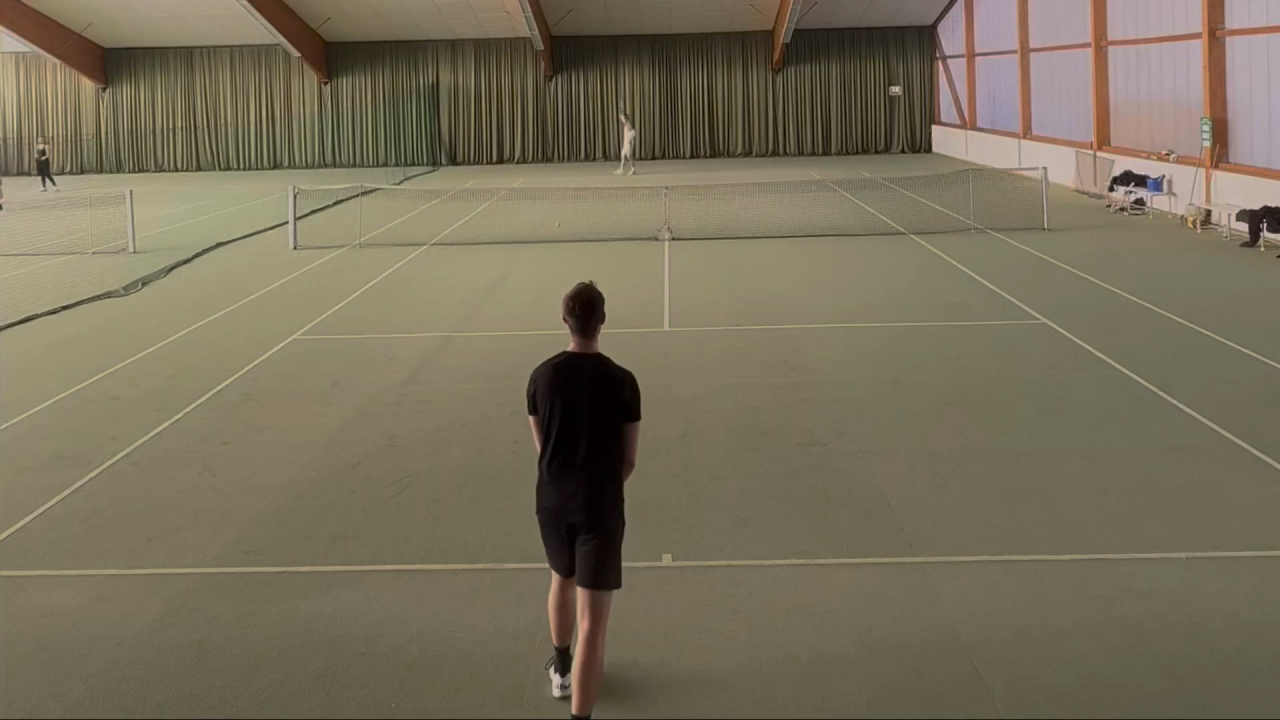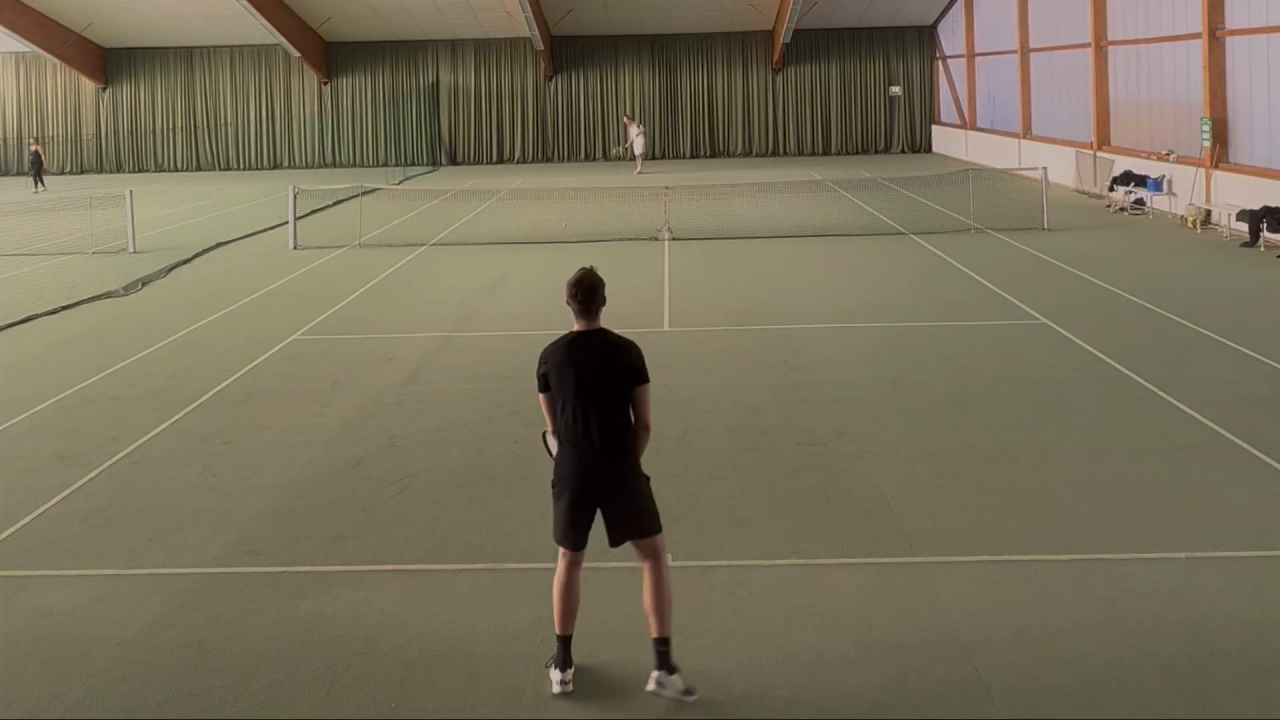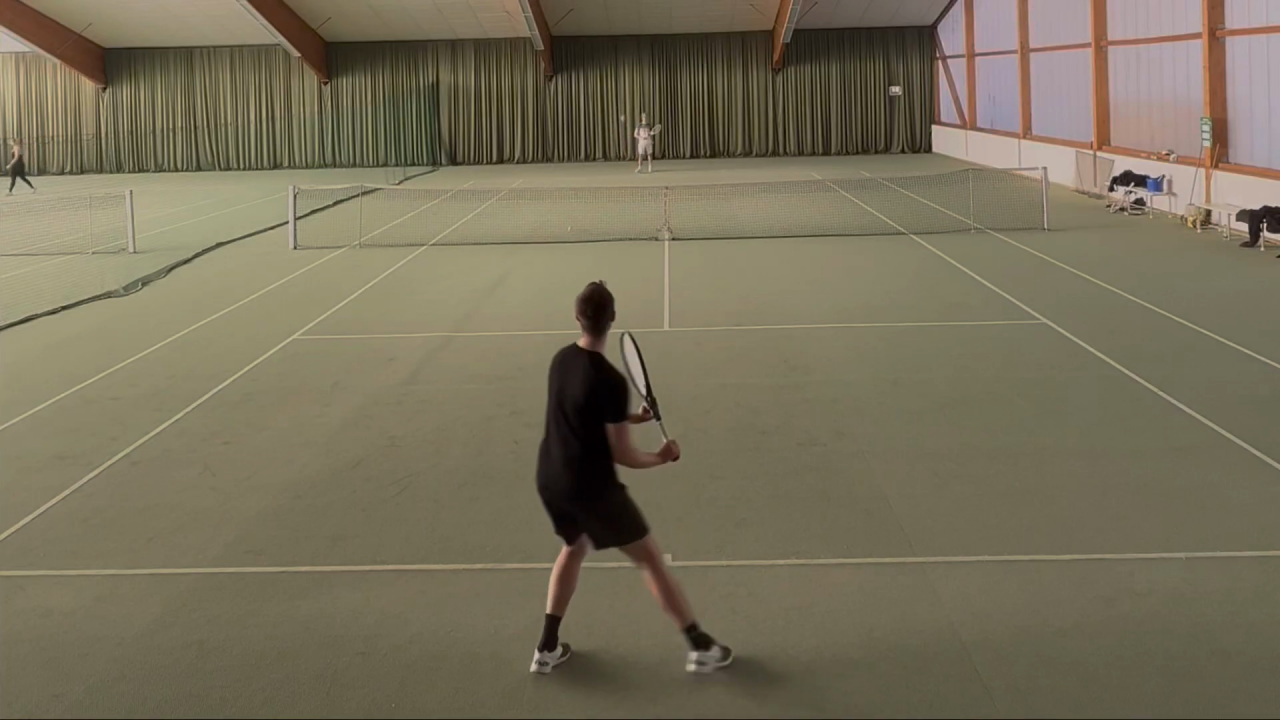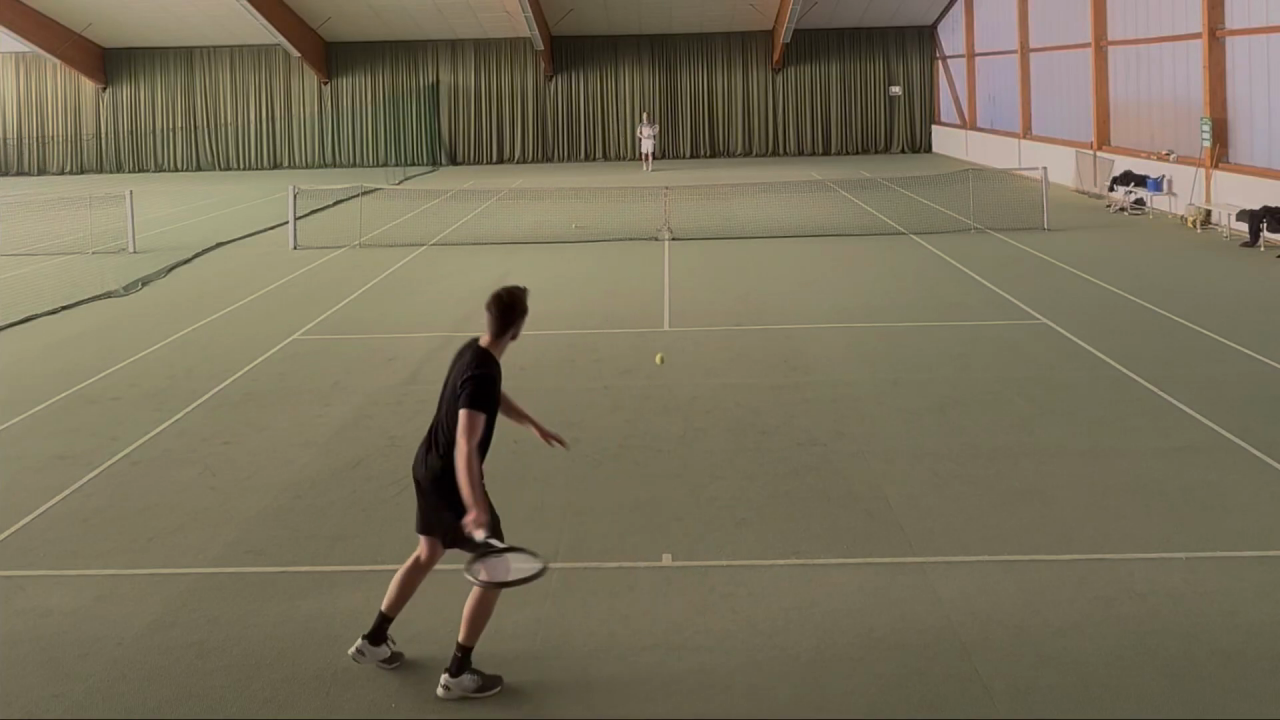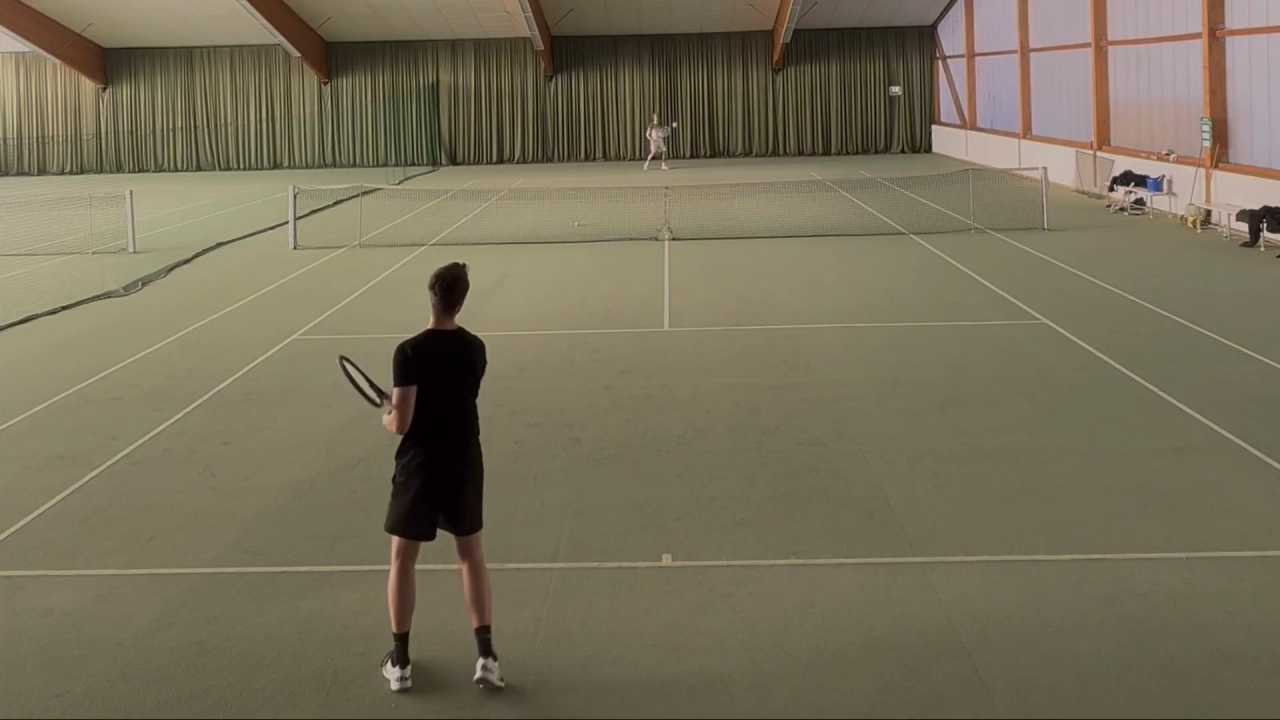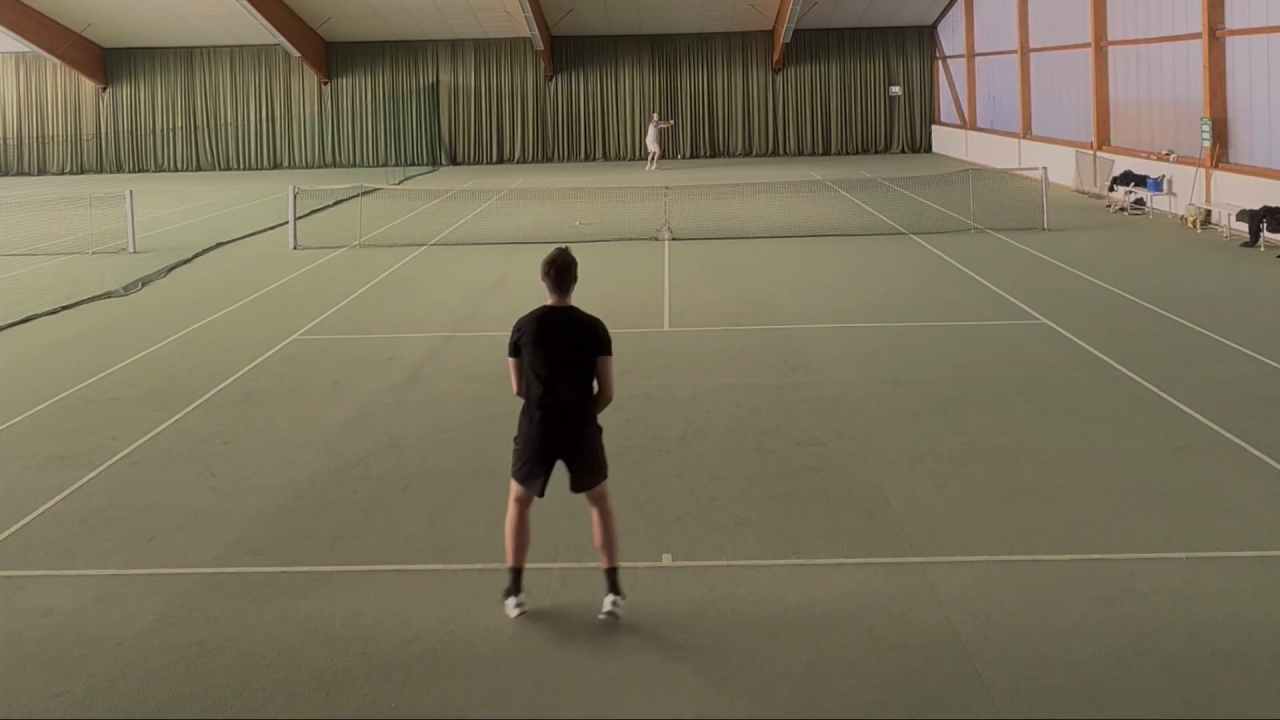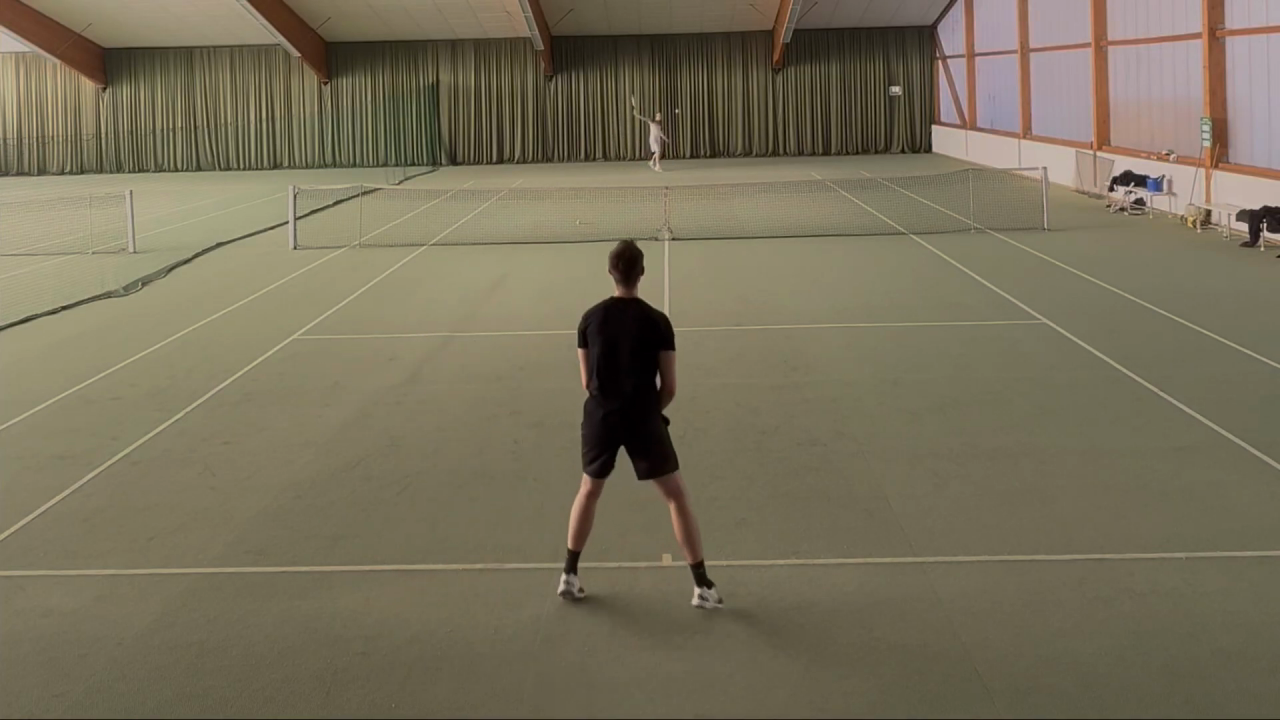
dt=0.7s
person 1, frame 1
left shoulder: (541, 376)
right shoulder: (622, 382)
left elbow: (541, 447)
right elbow: (629, 460)
left hip: (552, 501)
right hip: (600, 506)
left knee: (563, 580)
right knee: (593, 621)
left ankle: (562, 669)
person 1, frame 2
left shoulder: (550, 356)
right shoulder: (627, 352)
left elbow: (553, 427)
right elbow: (644, 425)
left hip: (571, 475)
right hip: (621, 474)
left knee: (569, 563)
right knee: (654, 560)
left ankle: (562, 663)
right ankle: (664, 667)
person 1, frame 3
left shoulder: (561, 360)
right shoulder: (611, 381)
right elbow: (622, 455)
left wrist: (629, 418)
right wrist: (661, 456)
left hip: (550, 480)
right hip: (593, 484)
left knee: (572, 550)
right knee: (650, 559)
left ankle: (547, 646)
right ankle: (700, 647)
person 1, frame 4
left shoulder: (474, 353)
right shoulder: (479, 373)
left elbow: (499, 398)
right elbow: (466, 447)
left wrist: (539, 427)
right wrist: (475, 507)
left hip: (429, 467)
right hip: (450, 479)
left knee: (426, 556)
left ankle: (374, 640)
right ankle: (457, 672)
person 1, frame 5
left shoulder: (408, 352)
right shoulder: (475, 349)
left elbow: (401, 424)
left wrist: (387, 417)
left hip: (418, 467)
right hip: (465, 465)
left knee: (402, 561)
right knee: (471, 558)
left ankle: (400, 662)
right ankle: (485, 654)
person 1, frame 6
left shoulder: (523, 326)
right shoulder: (594, 329)
left elbow: (518, 389)
right elbow: (607, 393)
left hip: (535, 430)
right hip: (577, 430)
left knee: (519, 503)
right knee: (599, 504)
left ankle: (515, 593)
right ankle: (612, 593)
person 1, frame 7
left shoulder: (591, 318)
right shoulder: (658, 321)
left elbow: (587, 382)
right elbow: (669, 387)
left hip: (599, 418)
right hip: (642, 420)
left knee: (589, 490)
right knee: (676, 497)
left ankle: (570, 574)
right ankle: (702, 585)
